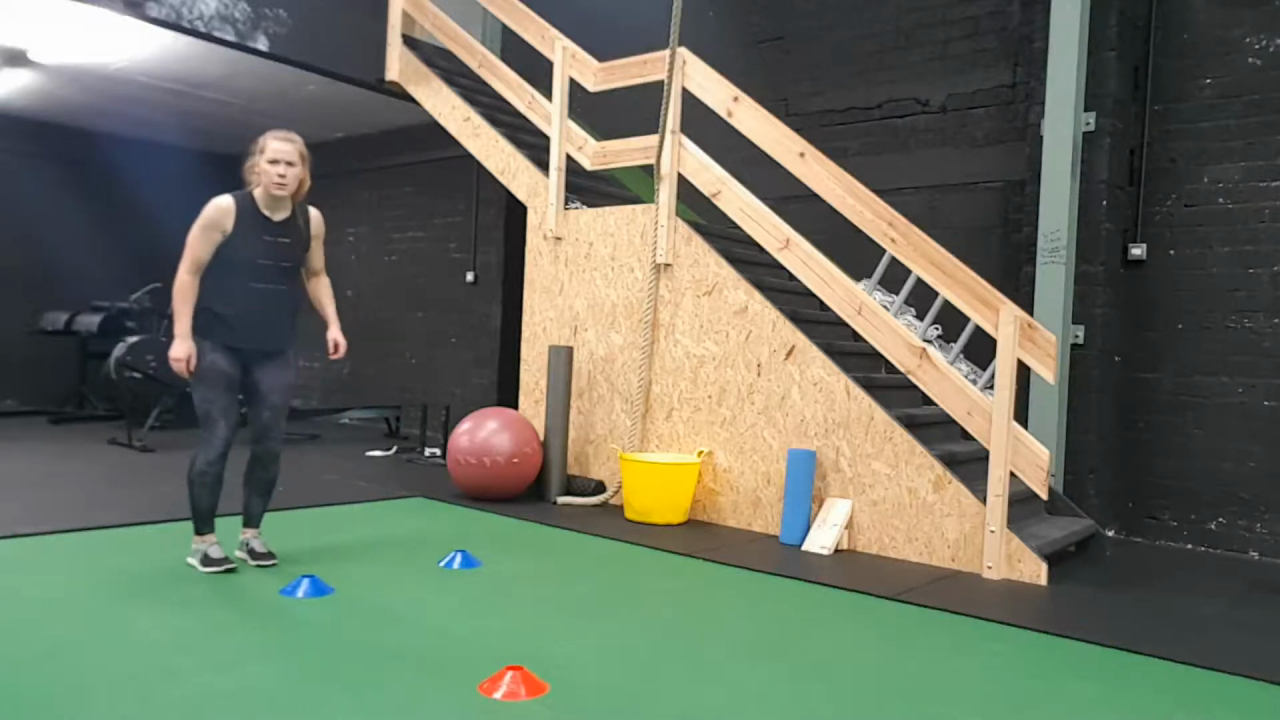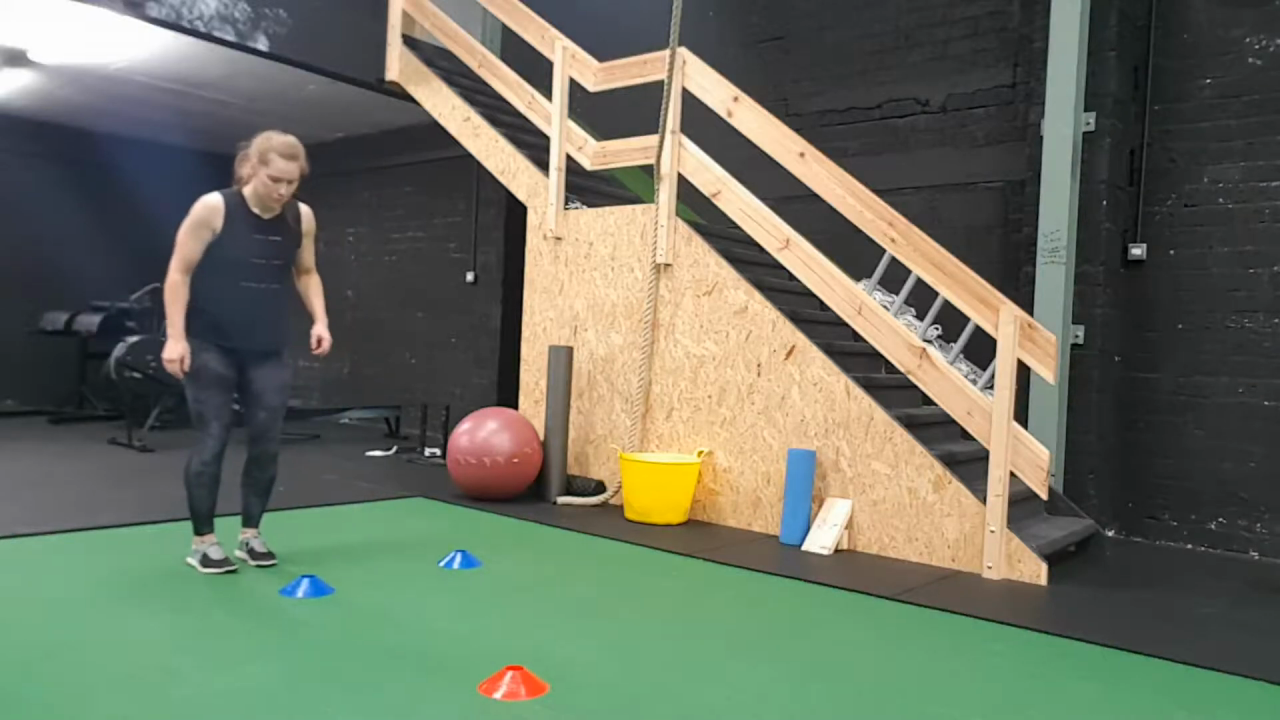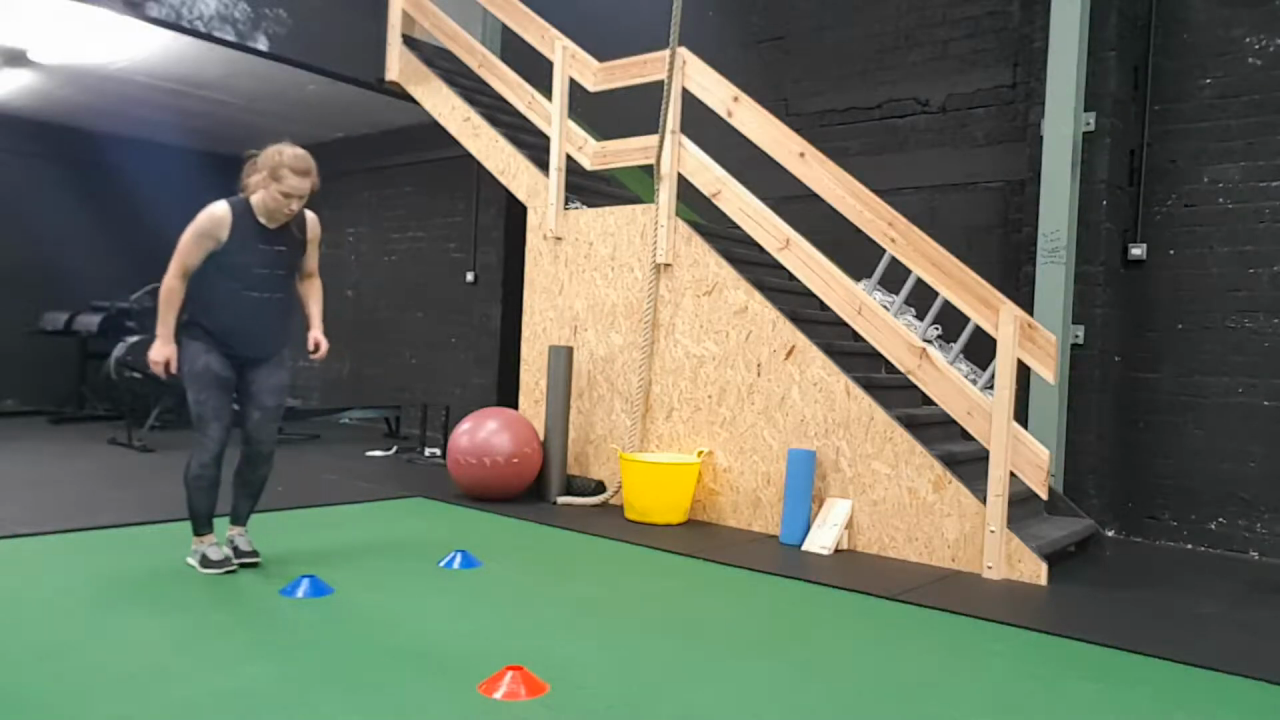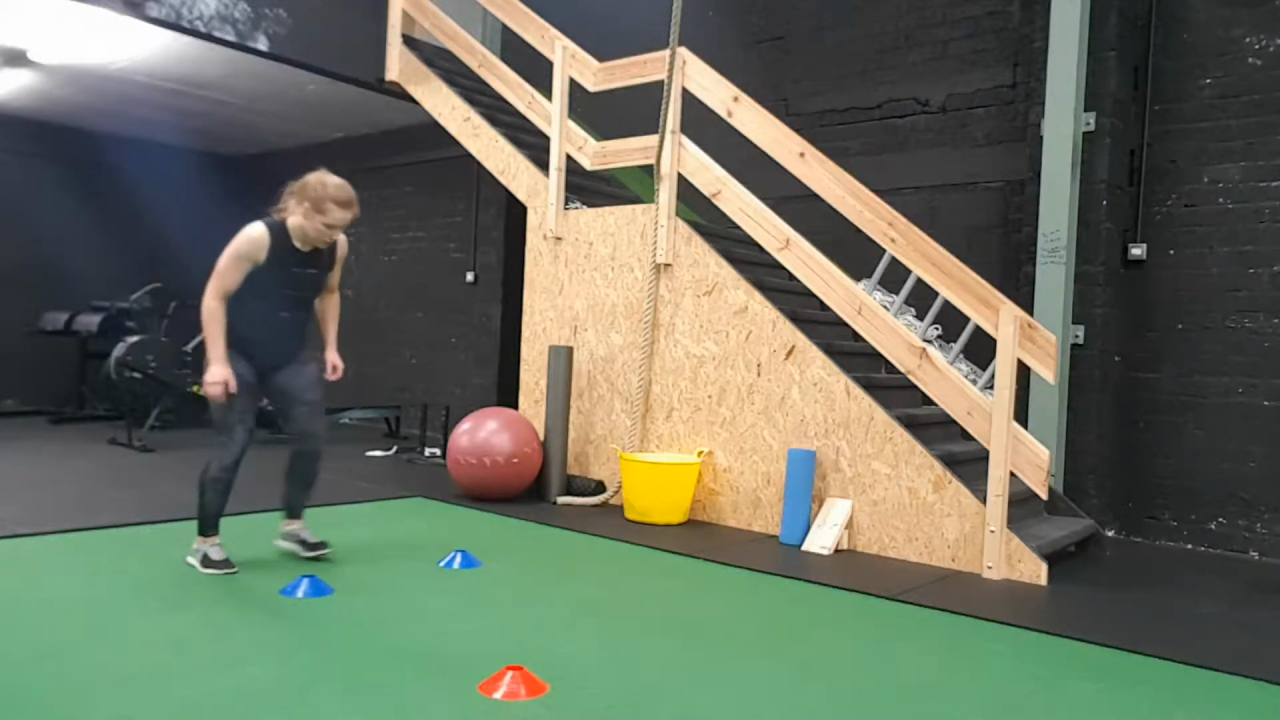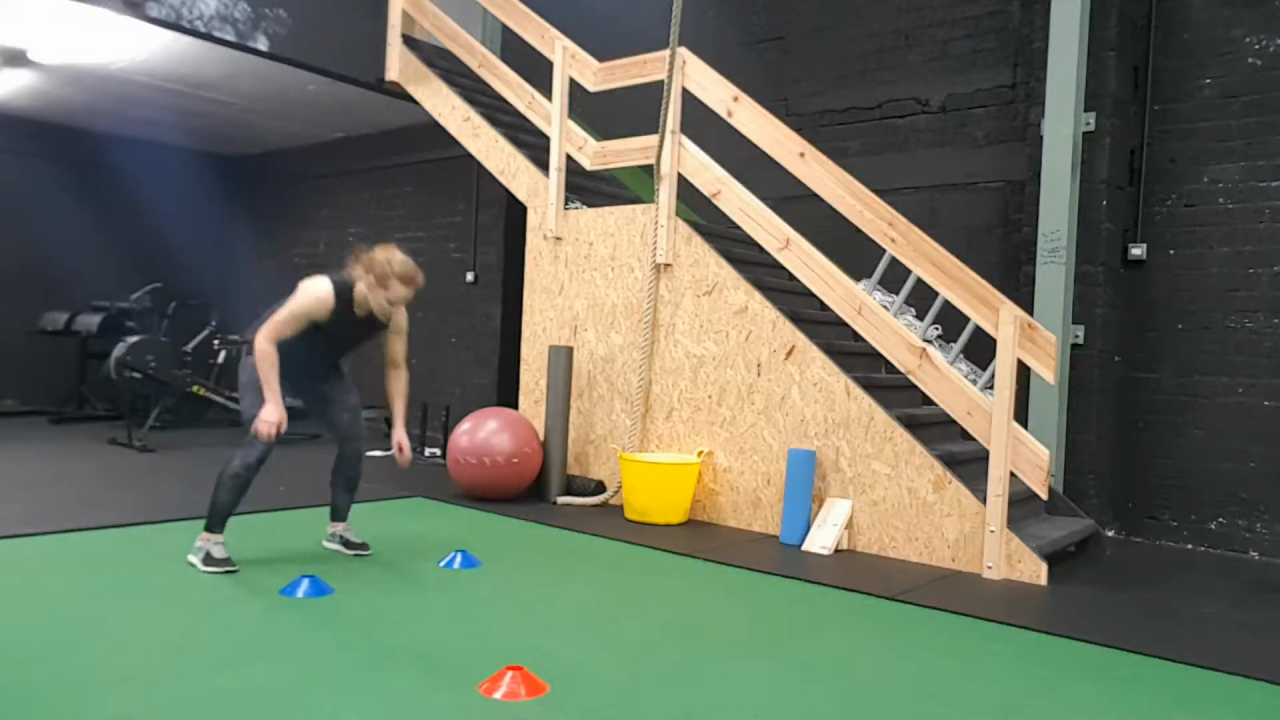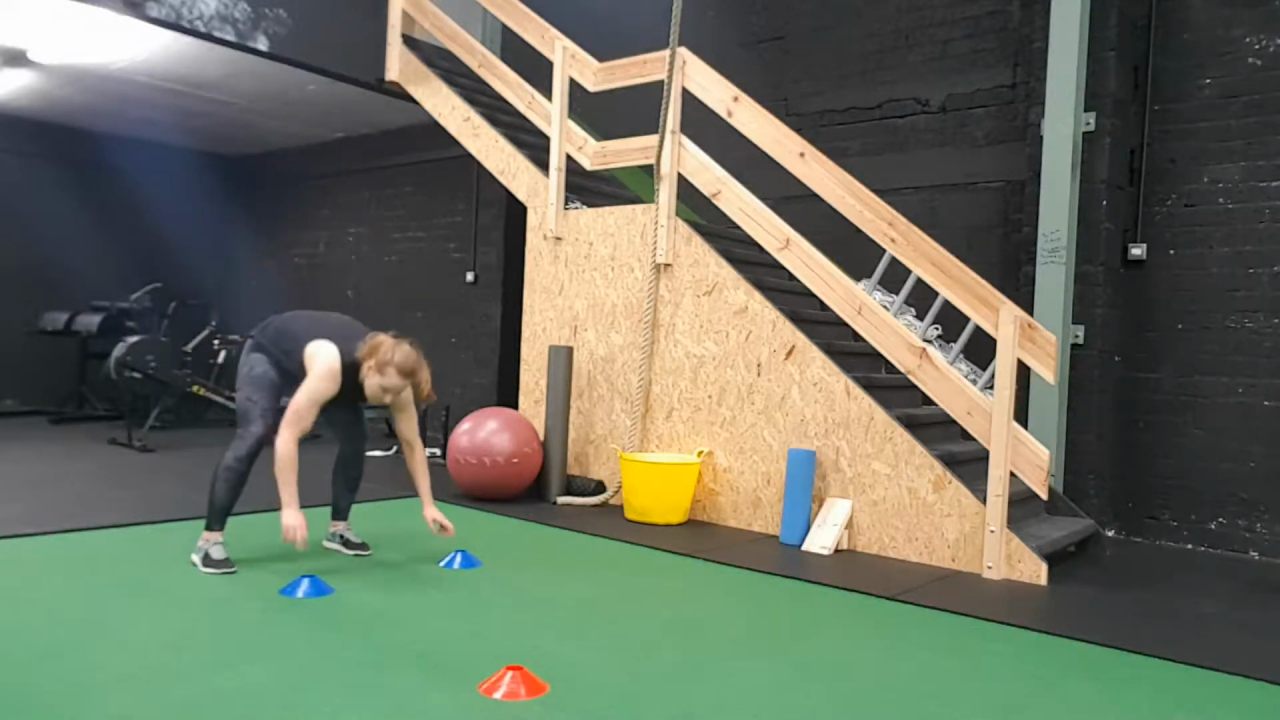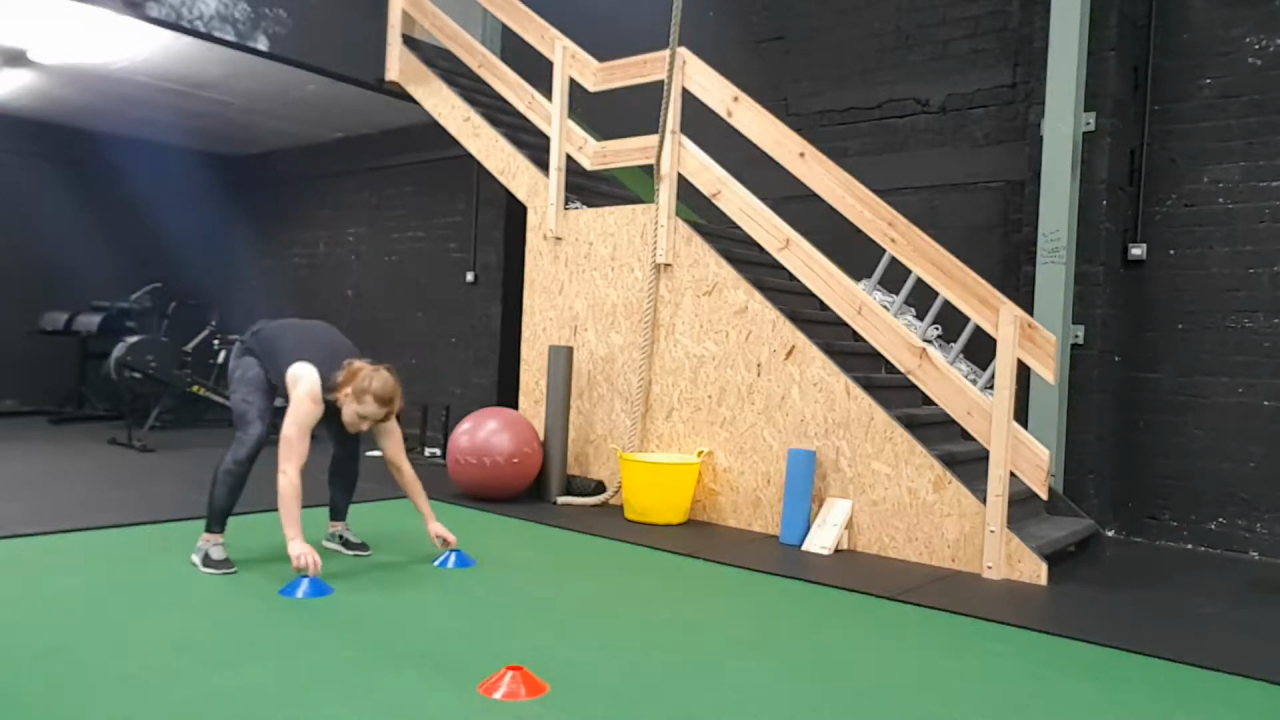
dt=0.3s
person 1, frame 1
left shoulder: (311, 222)
right shoulder: (224, 211)
left elbow: (315, 276)
right elbow: (188, 273)
left wrist: (333, 324)
right wrist: (182, 336)
left hip: (274, 350)
right hip: (217, 346)
left knee: (269, 443)
right knee: (217, 440)
left ankle: (251, 534)
right ankle: (203, 540)
person 1, frame 2
left shoulder: (302, 218)
right shoulder: (213, 208)
left elbow: (305, 273)
right elbow: (179, 273)
left wrist: (319, 320)
right wrist: (175, 337)
left hip: (269, 350)
right hip: (210, 346)
left knee: (266, 443)
right knee: (212, 440)
left ankle: (250, 534)
right ankle: (202, 541)
person 1, frame 3
left shoulder: (308, 226)
right shoulder: (220, 217)
left elbow: (308, 277)
right elbow: (177, 275)
left wrist: (316, 325)
right wrist: (164, 338)
left hip: (270, 353)
right hip: (208, 346)
left knee: (261, 443)
right knee: (213, 442)
left ankle: (237, 531)
right ankle: (202, 541)
person 1, frame 4
left shoulder: (337, 247)
right shoulder: (258, 237)
right elbow: (215, 297)
left wrist: (331, 347)
right wrist: (216, 362)
left hip: (291, 357)
right hip: (238, 354)
left knee: (311, 437)
right knee: (234, 445)
left ankle: (292, 527)
right ankle: (204, 543)
person 1, frame 5
left shoulder: (392, 312)
right shoulder: (322, 294)
left elbow: (396, 365)
right elbow: (265, 339)
left wrist: (399, 426)
right wrist: (273, 402)
left hip: (321, 367)
right hip: (270, 346)
left knee: (353, 437)
right knee: (259, 444)
left ankle: (338, 528)
right ankle: (210, 539)
person 1, frame 6
left shoulder: (396, 376)
right shoulder: (328, 370)
left elbow: (411, 443)
right elbow: (286, 437)
left wrist: (427, 504)
right wrist: (290, 508)
left hip: (311, 366)
right hip: (268, 352)
left knee: (355, 438)
right knee: (254, 434)
left ankle: (338, 528)
right ankle: (210, 540)
person 1, frame 7
left shoulder: (373, 400)
right shoulder: (311, 393)
left elbow: (399, 464)
right elbow: (288, 470)
left wrist: (431, 520)
right wrist: (295, 540)
right hip: (257, 354)
left knee: (348, 441)
right knee: (252, 438)
left ankle: (337, 529)
right ankle: (210, 541)
